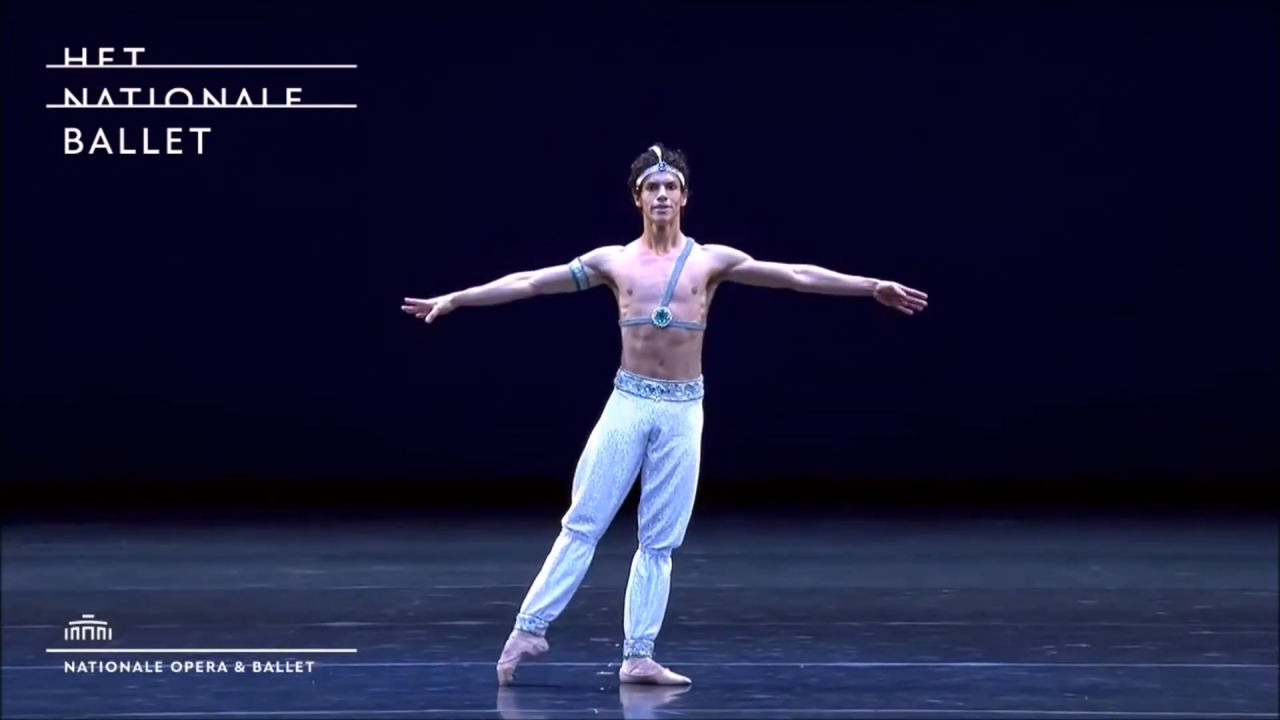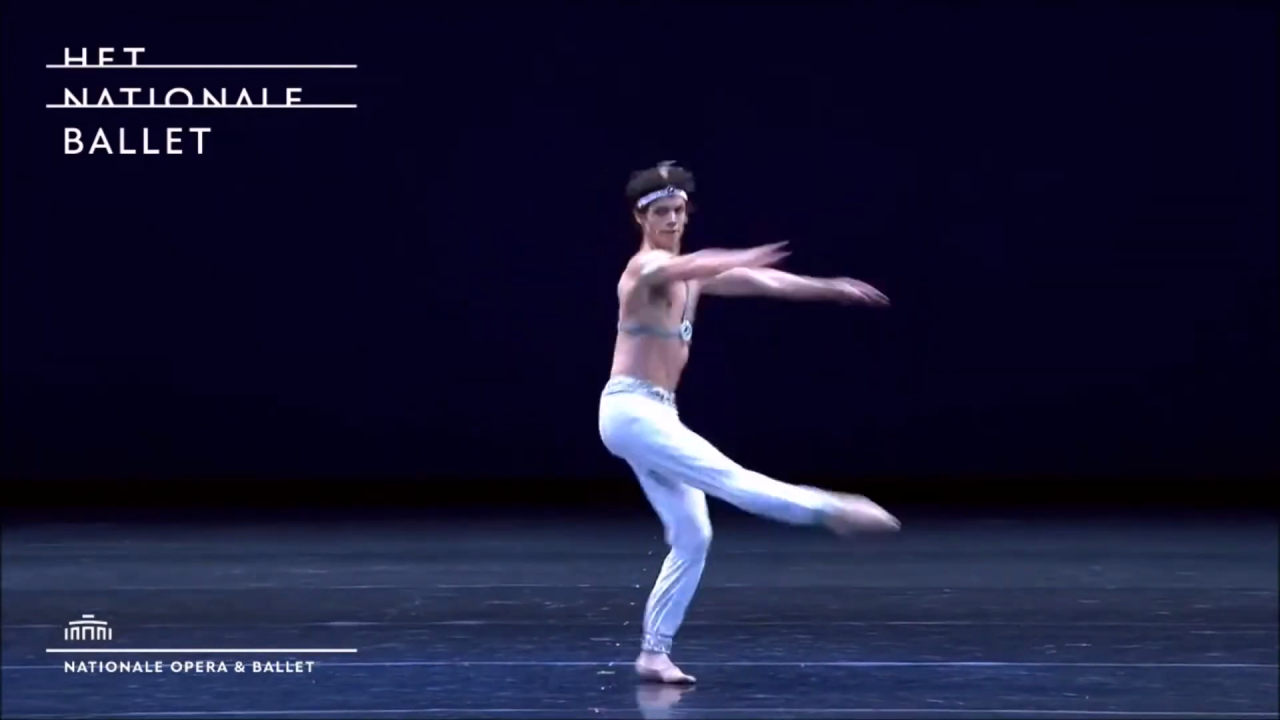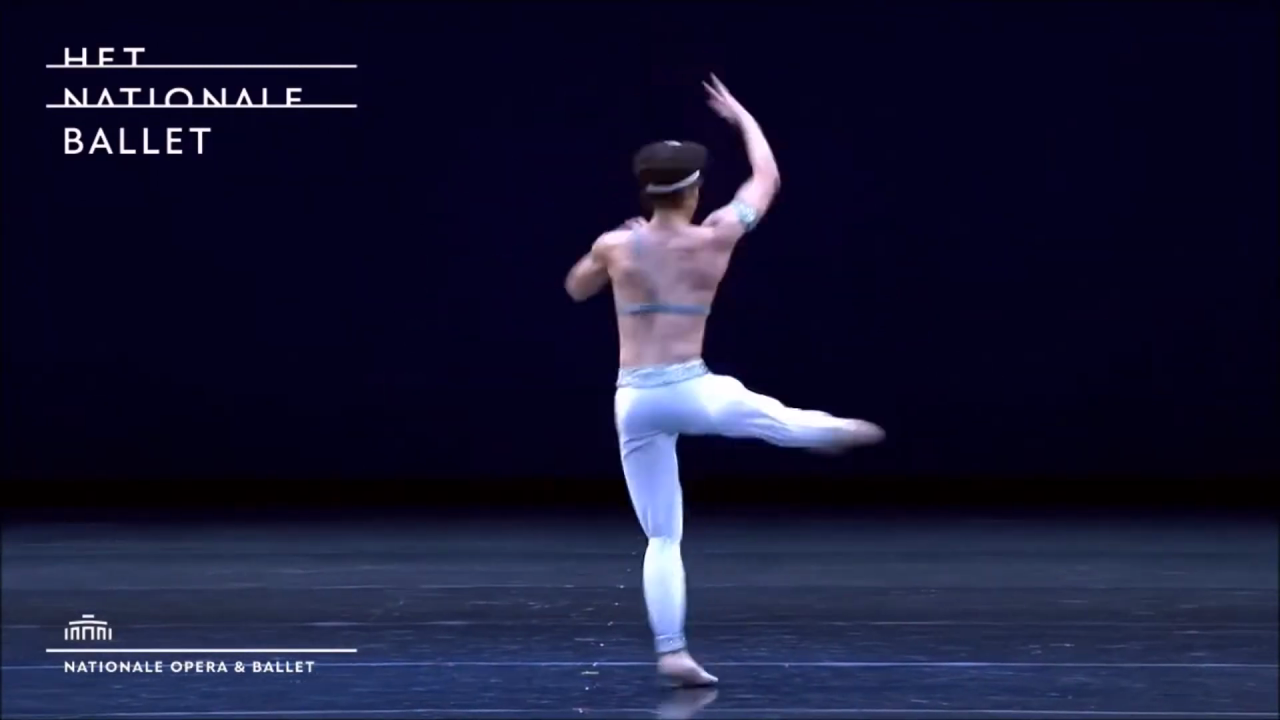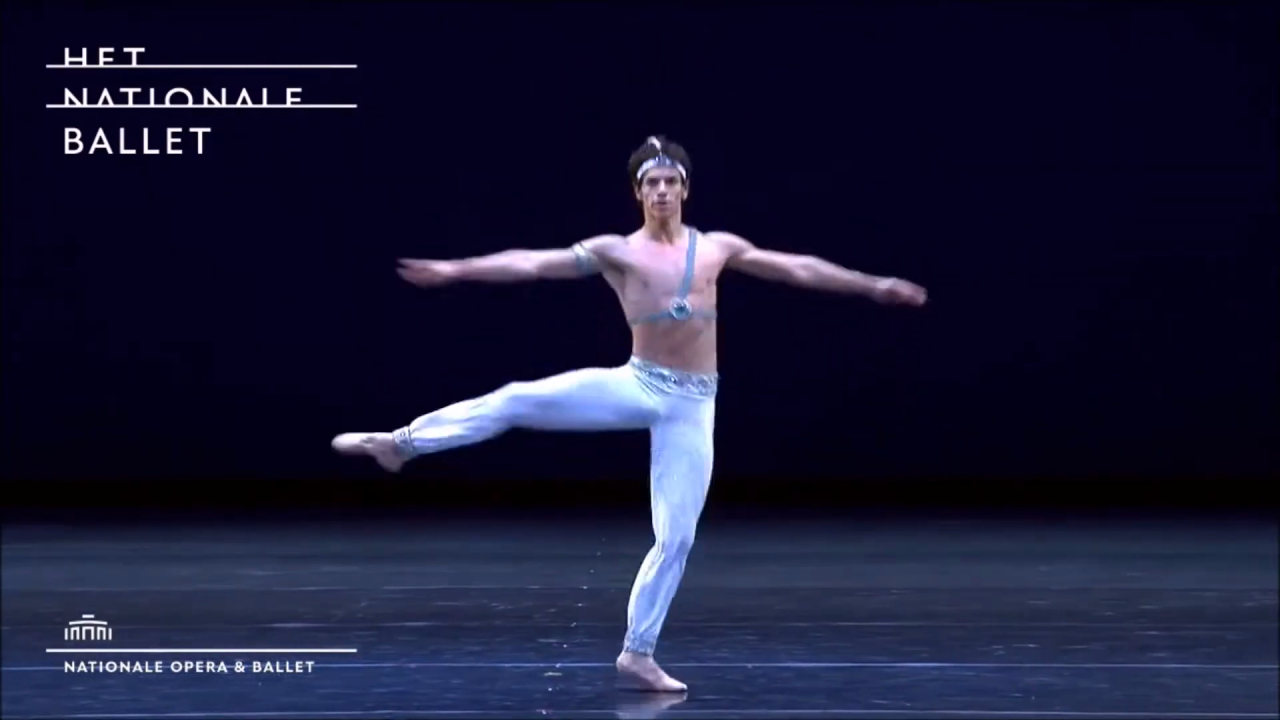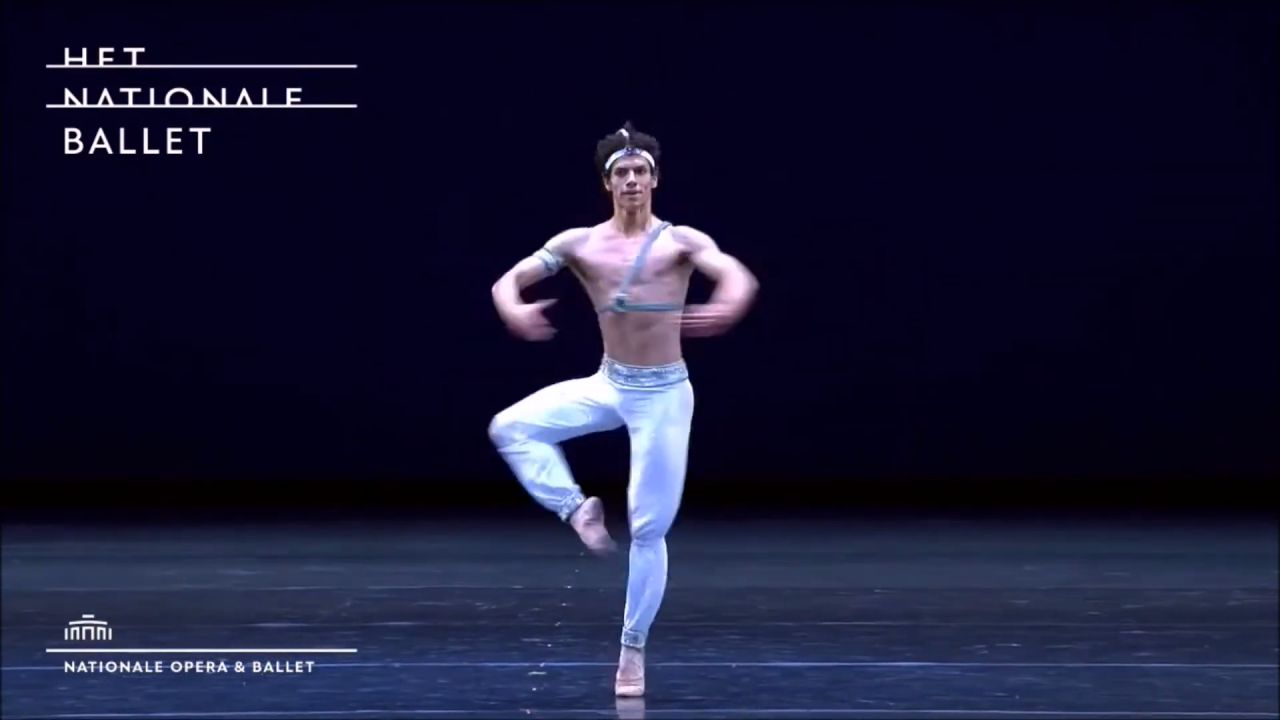
dt=1s
person 1, frame 1
left shoulder: (712, 259)
right shoulder: (611, 259)
left elbow: (796, 276)
right elbow: (528, 283)
left wrist: (872, 286)
right wrist: (452, 300)
left hip: (683, 409)
right hip: (629, 403)
left knee: (661, 540)
right knee: (583, 522)
left ankle: (638, 657)
right ankle: (529, 627)
person 1, frame 2
left shoulder: (685, 275)
right shoulder: (648, 266)
left elbow: (762, 282)
right elbow: (683, 266)
left wrist: (833, 287)
right wrist: (740, 258)
left hip: (649, 417)
right hip: (634, 413)
left knee: (692, 540)
right knee: (730, 480)
left ankle: (654, 653)
person 1, frame 3
left shoulder: (615, 244)
right shoulder: (712, 236)
left elbow: (577, 288)
right elbow: (767, 176)
right wrist: (741, 115)
left hip: (634, 403)
right hip: (694, 392)
left knee: (662, 536)
right knee: (781, 419)
left ankle: (671, 651)
person 1, frame 4
left shoulder: (718, 247)
right shoulder: (615, 249)
left elbow: (797, 269)
right elbow: (536, 263)
left wrist: (876, 285)
right wrist: (452, 269)
left hip: (691, 407)
right hip: (637, 386)
left knee: (676, 541)
right knee: (520, 399)
left ankle: (638, 654)
right ankle: (398, 442)
person 1, frame 5
left shoulder: (684, 241)
right shoulder: (578, 242)
left elbow: (736, 275)
right elbow: (507, 282)
left wrist: (727, 305)
right wrist: (514, 310)
left hip: (664, 396)
right hip: (610, 386)
left knee: (648, 533)
right knee: (511, 427)
left ankle: (633, 650)
right ankle: (578, 510)
